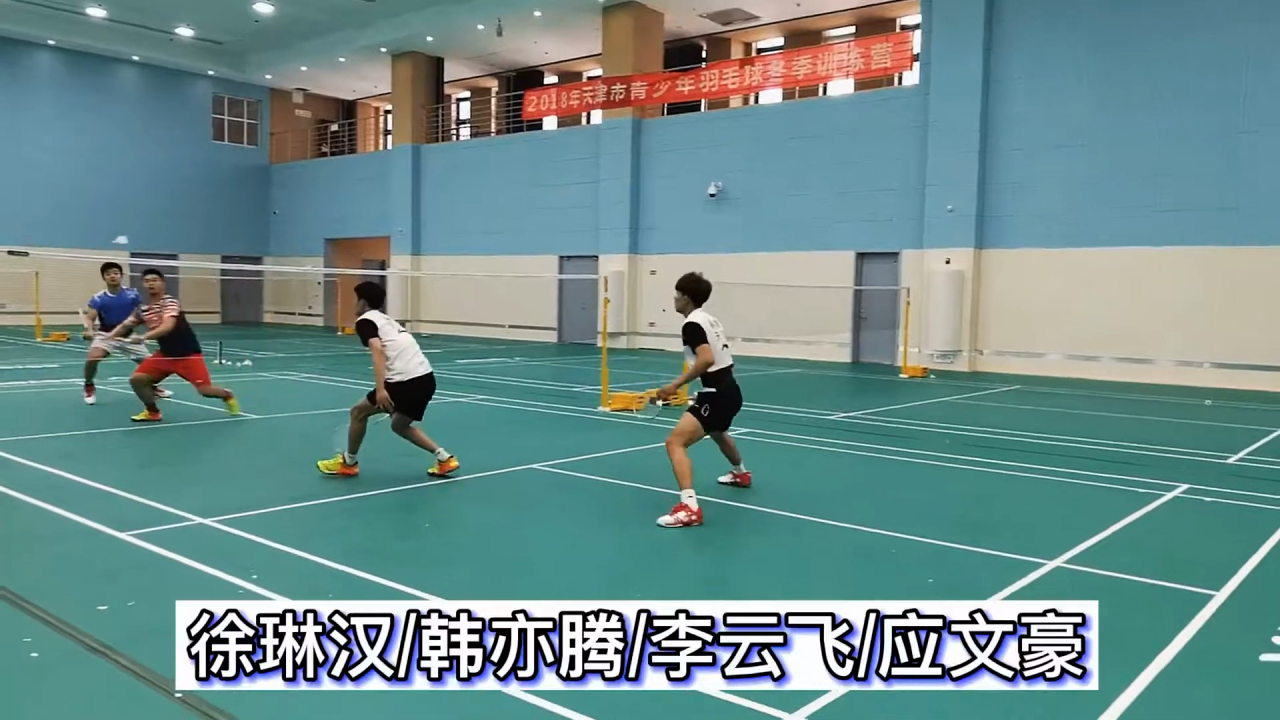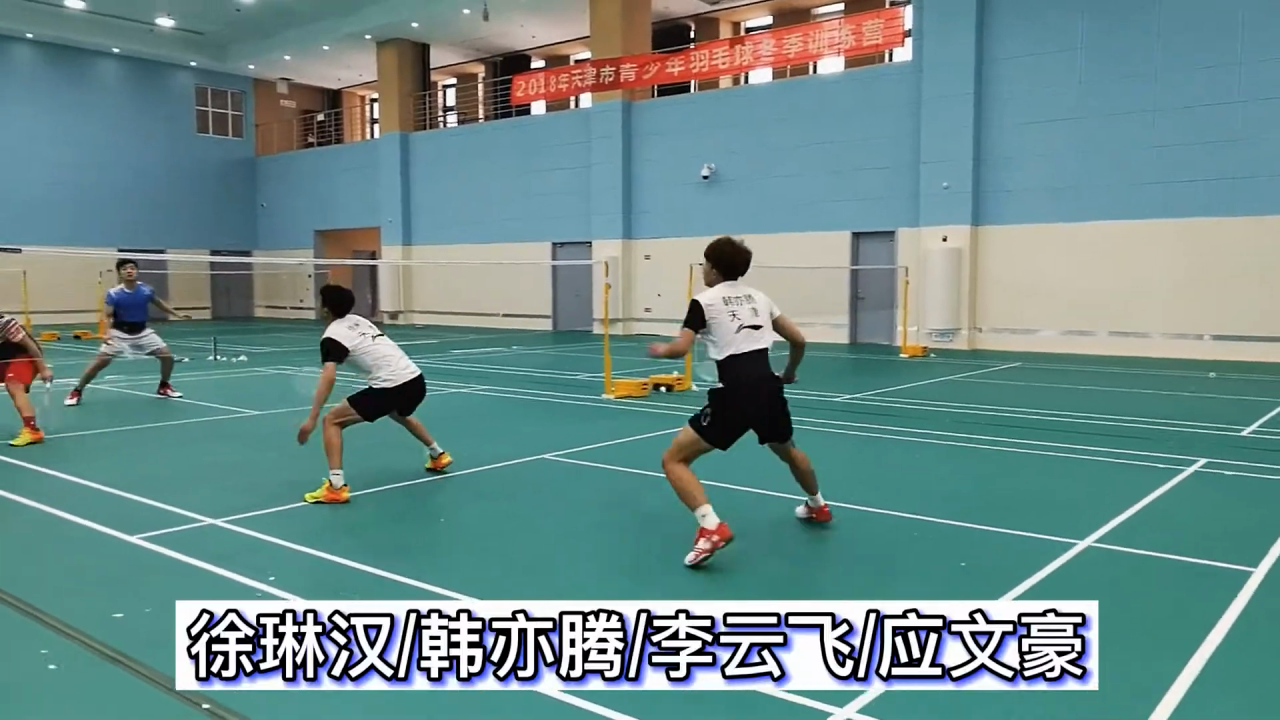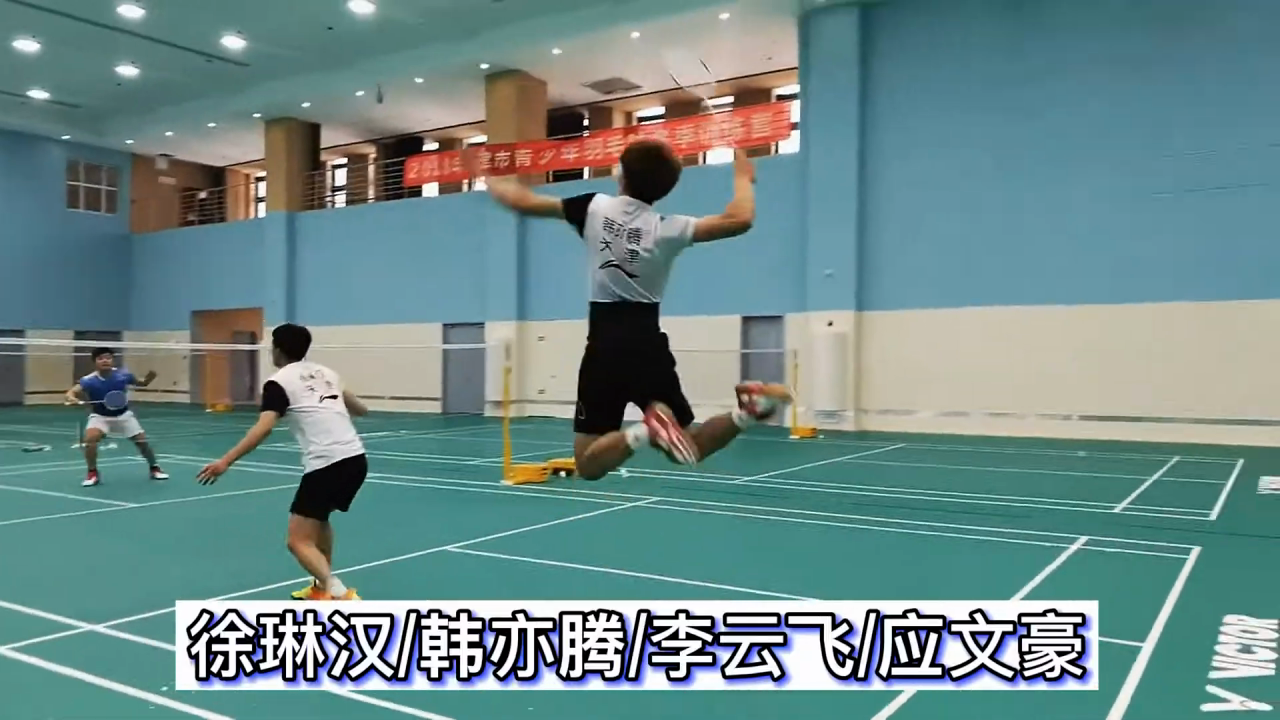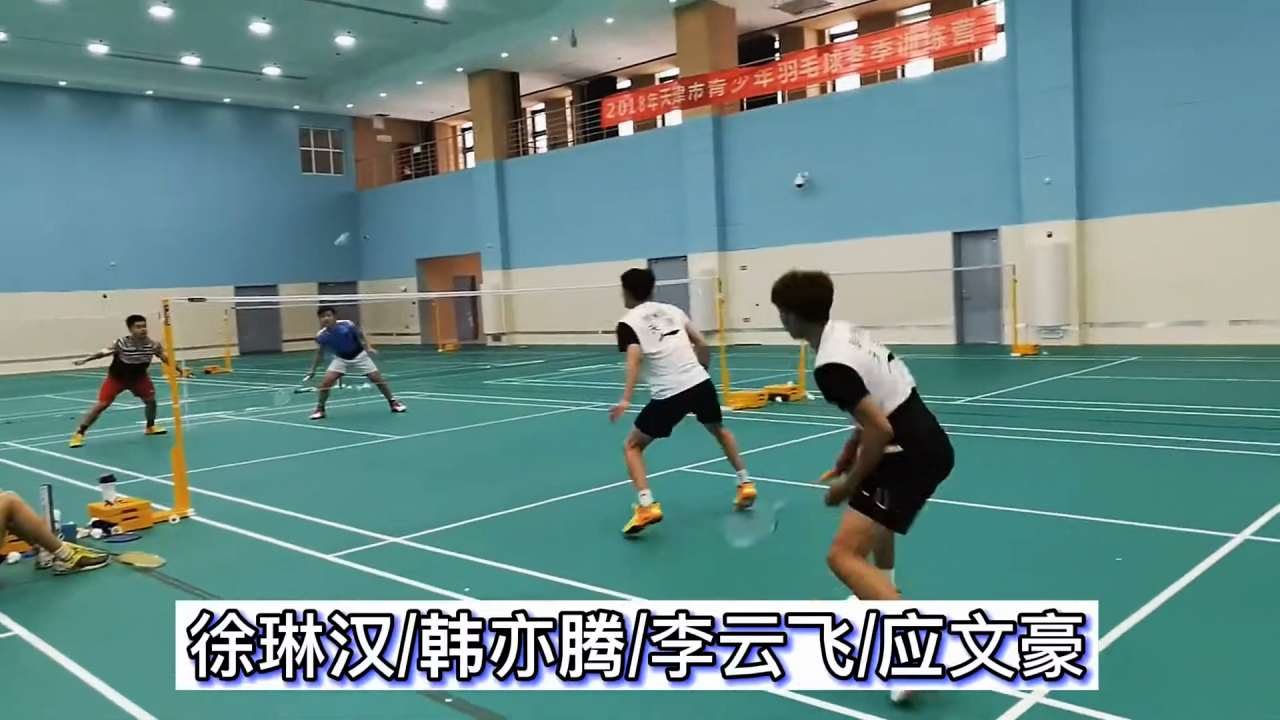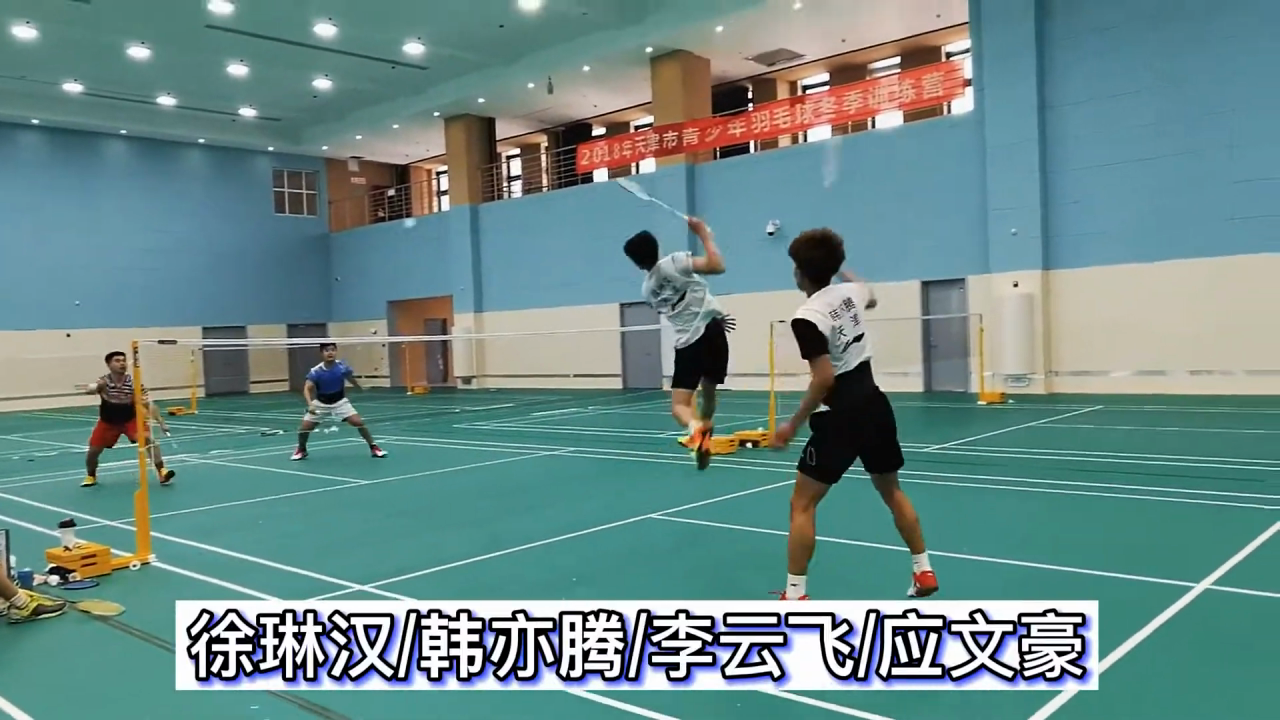
dt=0.7s
person 1, frame 1
left shoulder: (692, 325)
right shoulder: (710, 319)
left elbow: (706, 360)
left wrist: (677, 384)
left hip: (718, 396)
right hip: (730, 392)
left knee: (676, 441)
right knee: (716, 432)
left ankle: (690, 507)
right ankle: (740, 473)
person 1, frame 2
left shoulder: (704, 301)
right shoulder: (759, 297)
left elbow: (681, 347)
right elbow: (798, 340)
left wrist: (661, 350)
right wrist: (789, 372)
left hip: (734, 393)
right hip: (769, 388)
left knee: (673, 460)
right knee: (786, 449)
left ankle: (712, 528)
right ankle: (817, 506)
person 1, frame 3
left shoulder: (595, 206)
right shoulder: (668, 228)
left elbow: (526, 202)
right elbow: (739, 222)
left wrist: (490, 181)
right wrist: (743, 179)
left hip: (609, 353)
right hip: (650, 349)
left knee: (590, 463)
right knee: (691, 447)
left ankle: (642, 432)
right ankle: (740, 412)
person 1, frame 4
left shoulder: (830, 365)
right shoulder: (844, 333)
left elbow: (879, 430)
left wrist: (849, 482)
right wrist: (848, 459)
left hip: (915, 453)
right hip: (927, 442)
left knee: (843, 556)
right knee: (869, 504)
right ankle: (886, 590)
person 1, frame 5
left shoulder: (806, 318)
right shoulder: (850, 292)
left elbow: (824, 379)
right elbow: (870, 298)
left wrist: (792, 425)
right wrist: (843, 271)
left hip: (841, 419)
right hip: (875, 408)
left knee: (801, 506)
right knee: (892, 492)
left ankle: (795, 594)
right ankle: (923, 571)
person 2, frame 1
left shoulder: (364, 321)
right shoulder: (386, 319)
left elbow: (378, 350)
left wrist: (380, 389)
right wrist: (387, 386)
left hip: (406, 381)
right hip: (426, 378)
left knee: (359, 412)
right knee: (400, 425)
left ankle: (347, 462)
right ankle: (444, 458)
person 2, frame 2
left shoulder: (331, 337)
right shoulder: (359, 320)
left elbow: (328, 378)
left wrist: (312, 419)
left hip: (392, 386)
right hip: (416, 380)
left knee: (332, 421)
right knee: (399, 415)
left ankle: (336, 486)
right ankle: (438, 455)
person 2, frame 3
left shoulder: (279, 381)
right shoulder: (327, 373)
left elbow: (263, 428)
right elbow: (361, 408)
left wrist: (225, 461)
left hip: (325, 465)
right hip: (358, 458)
left knee: (298, 541)
right knee: (318, 518)
left ankle: (344, 597)
right ankle: (324, 587)
person 2, frame 4
left shoulder: (628, 322)
right shoulder: (672, 310)
left elbow: (635, 359)
right elbow: (702, 345)
left wrist: (626, 400)
left hip: (669, 394)
right hip: (701, 383)
left knee: (632, 447)
right knee: (719, 430)
left ankle: (646, 506)
right ankle: (745, 483)
person 2, frame 5
left shoulder: (649, 289)
right shoulder: (674, 262)
right elbow: (717, 266)
right wrist: (703, 231)
left hip: (687, 345)
right hip: (711, 334)
left knee: (679, 406)
right knee: (708, 390)
left ankle: (696, 428)
right ankle: (704, 430)
